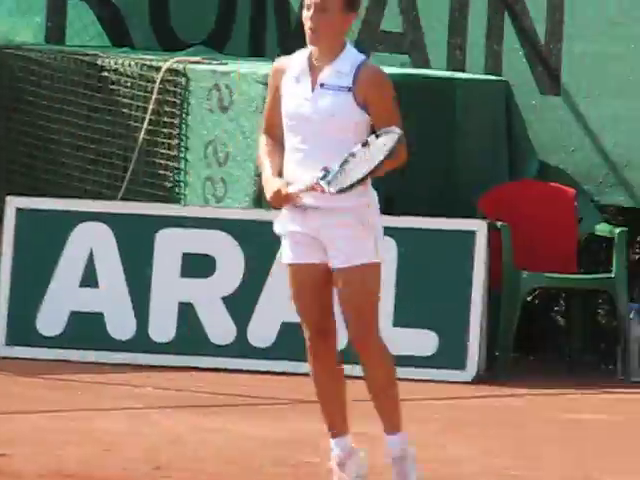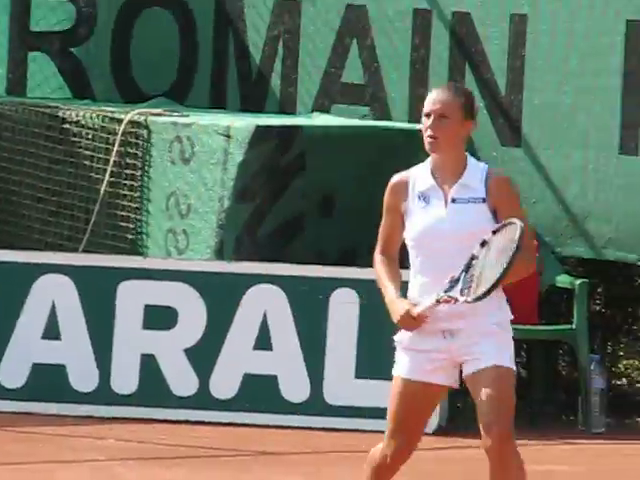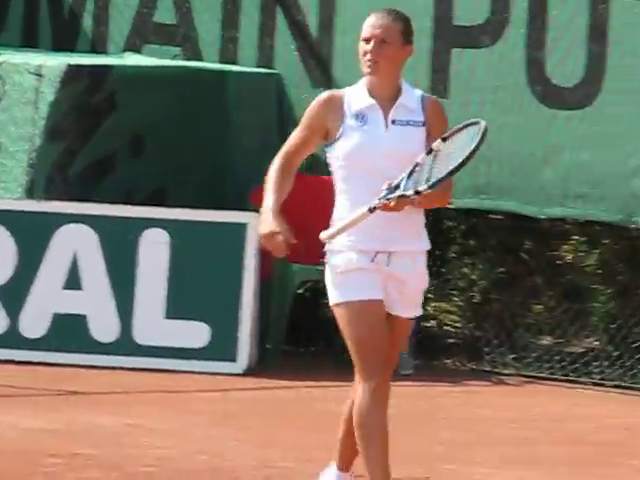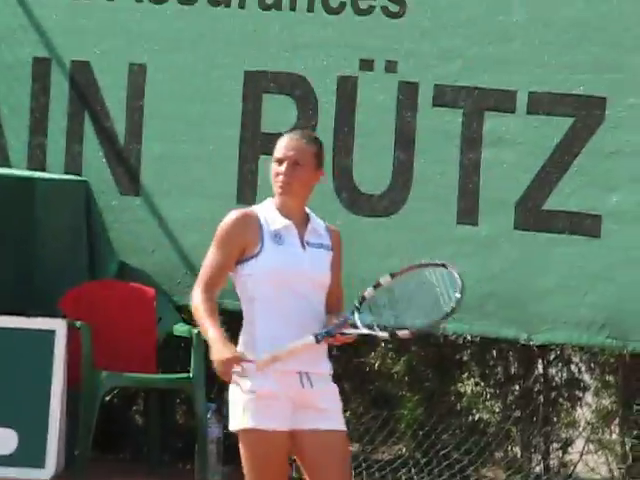
dt=0.3s
person 1, frame 1
left shoulder: (367, 76)
right shoulder: (284, 70)
left elbow: (397, 151)
right elbow: (269, 136)
right wrist: (270, 180)
left hip: (350, 213)
right hip: (298, 213)
left knee: (364, 338)
right knee: (318, 337)
person 1, frame 2
left shoulder: (495, 185)
right shoulder: (403, 186)
left elbow: (526, 259)
right elbow: (383, 253)
right wrist: (395, 300)
left hip: (486, 327)
right hip: (425, 332)
left knee: (500, 440)
right knee: (397, 448)
person 1, frame 3
left shoulder: (428, 110)
right shoulder: (332, 105)
left elbow: (442, 192)
right elbow: (283, 164)
left wrist: (411, 198)
right wrist: (270, 215)
left hip: (406, 258)
right hip: (351, 254)
left knee: (377, 383)
right knee: (373, 379)
person 1, frame 4
left shoulder: (329, 236)
right shoulder: (243, 223)
right elbow: (202, 296)
right wrist: (218, 341)
left hip: (315, 381)
right hip: (260, 378)
